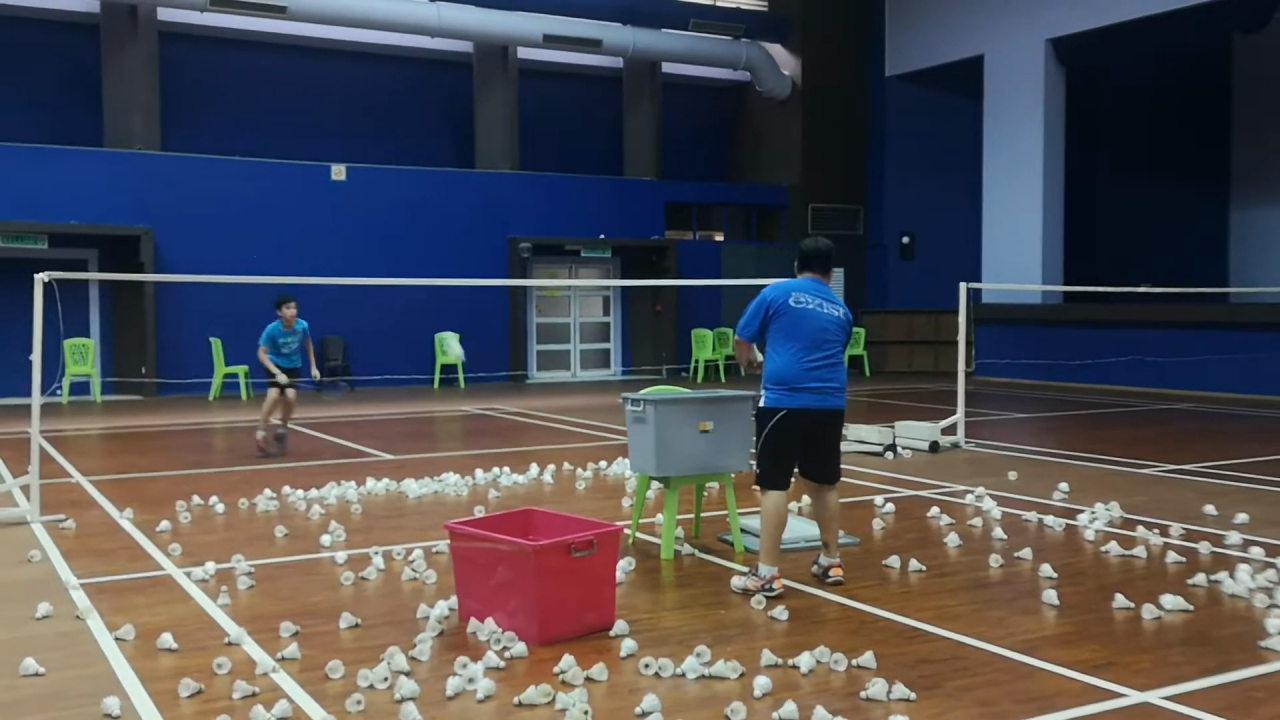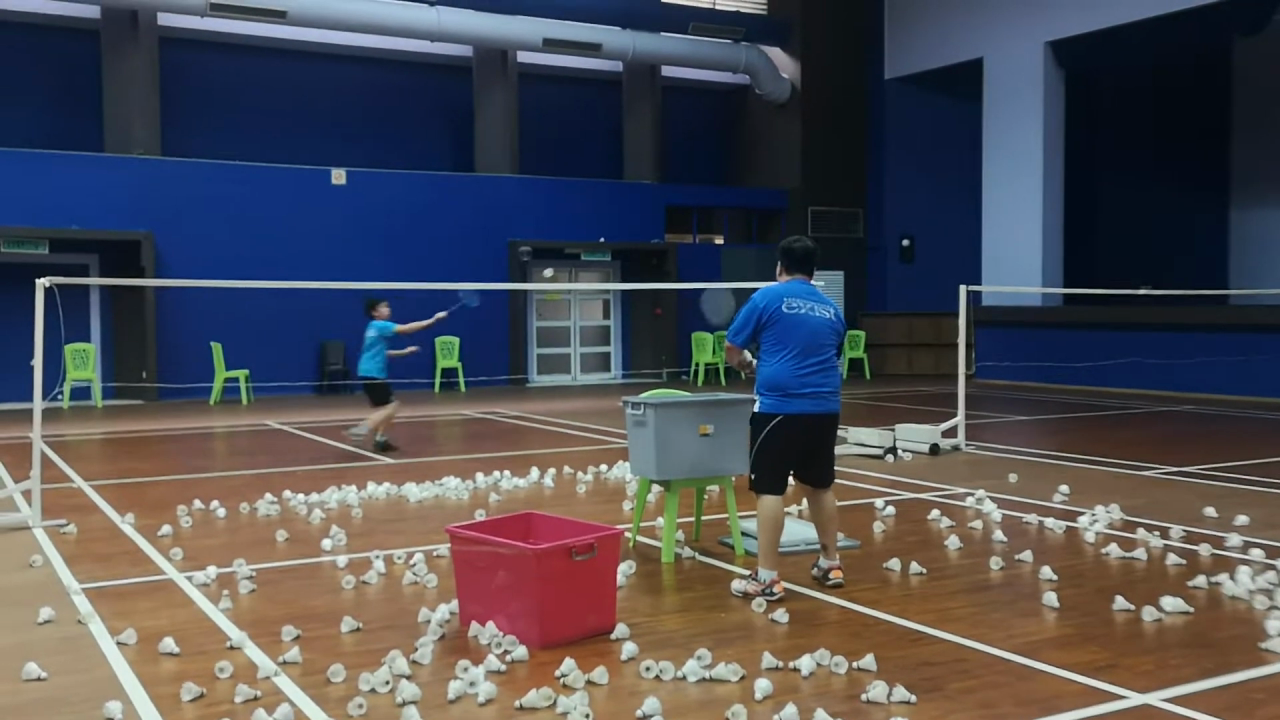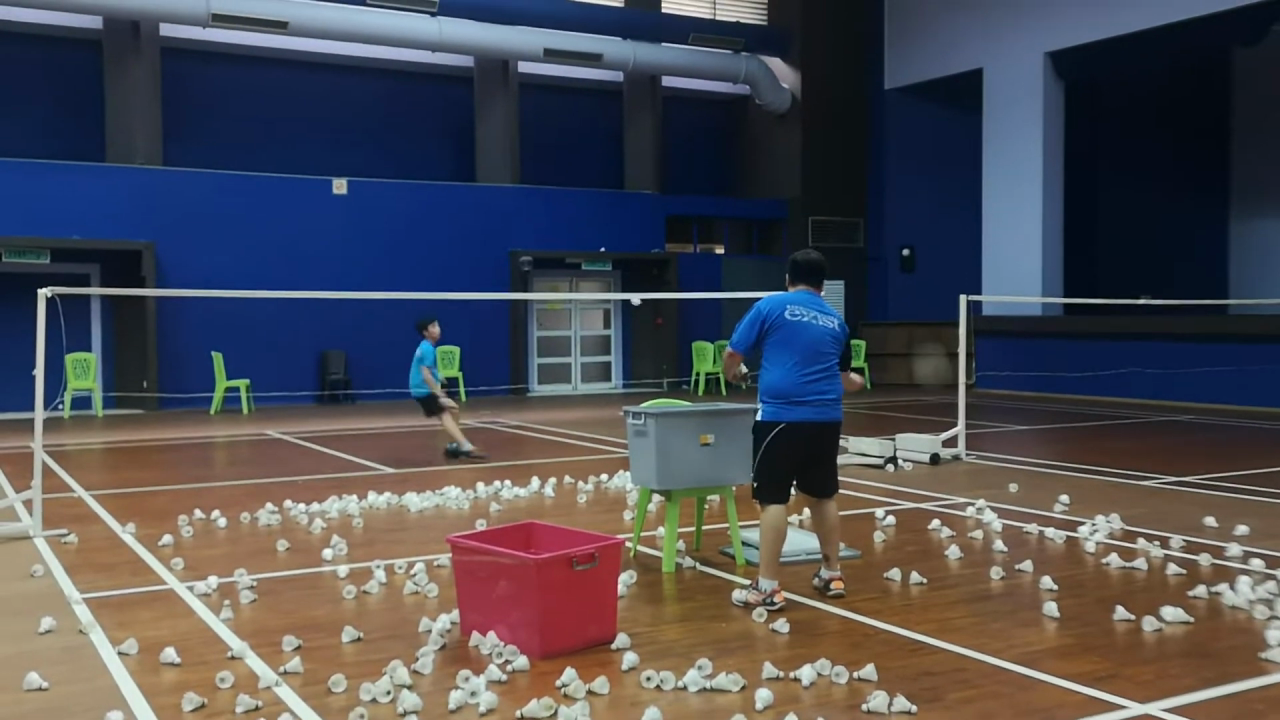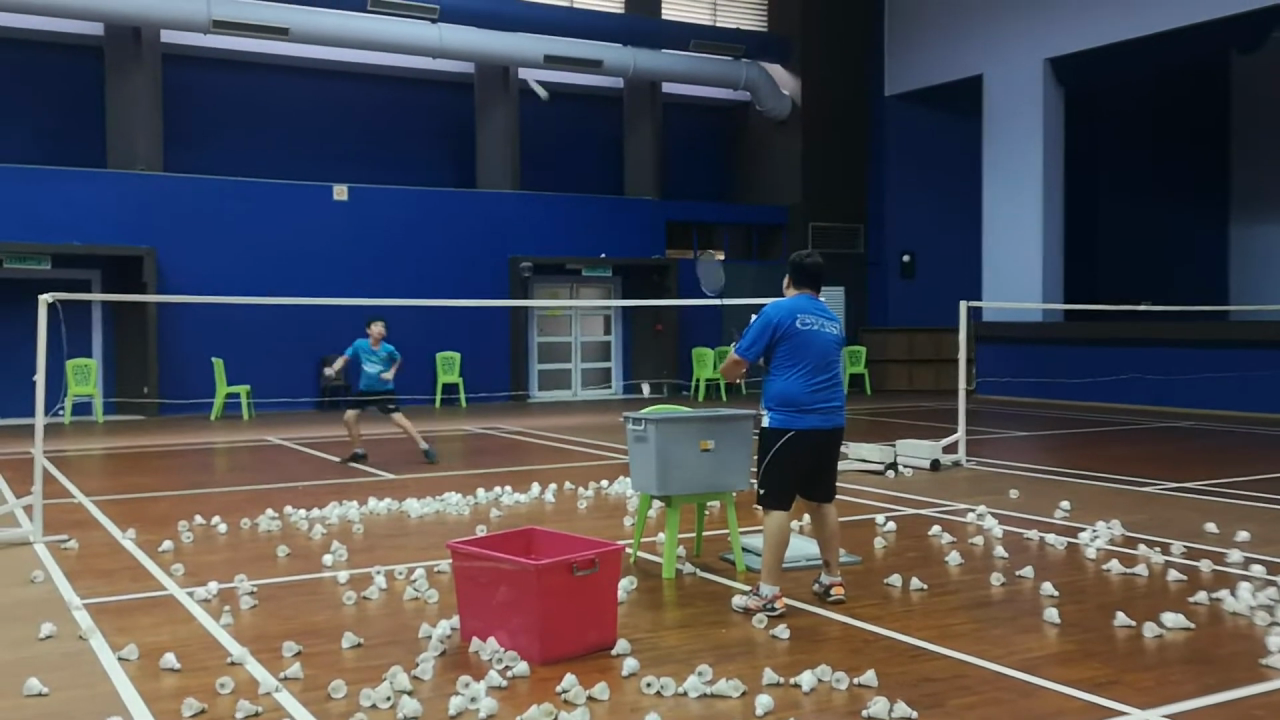
dt=0.4s
person 1, frame 1
left shoulder: (776, 293)
right shoulder: (841, 310)
left elbow: (741, 342)
left wrist: (752, 363)
left hip: (784, 402)
right hip: (829, 405)
left knee: (774, 486)
right knee: (824, 483)
left ankle: (767, 574)
right ankle: (831, 562)
person 1, frame 2
left shoulder: (767, 298)
right shoulder: (832, 310)
left elbow: (732, 348)
left wrist: (743, 363)
left hip: (779, 406)
right hip: (825, 408)
left knee: (769, 490)
right knee: (820, 486)
left ankle: (767, 578)
right ankle: (831, 564)
person 1, frame 3
left shoulder: (770, 306)
right shoulder: (835, 321)
left elbow: (733, 354)
left wrist: (733, 373)
right wrist: (852, 382)
left hip: (781, 416)
right hip: (826, 418)
left knee: (773, 499)
right knee: (823, 496)
left ankle: (768, 588)
right ankle: (832, 575)
person 1, frame 4
left shoulder: (777, 312)
right shoulder: (834, 323)
left elbow: (737, 362)
left wrist: (728, 374)
left hip: (788, 422)
right hip: (829, 423)
left knee: (776, 505)
right knee: (822, 501)
left ankle: (768, 593)
right ankle: (832, 580)
